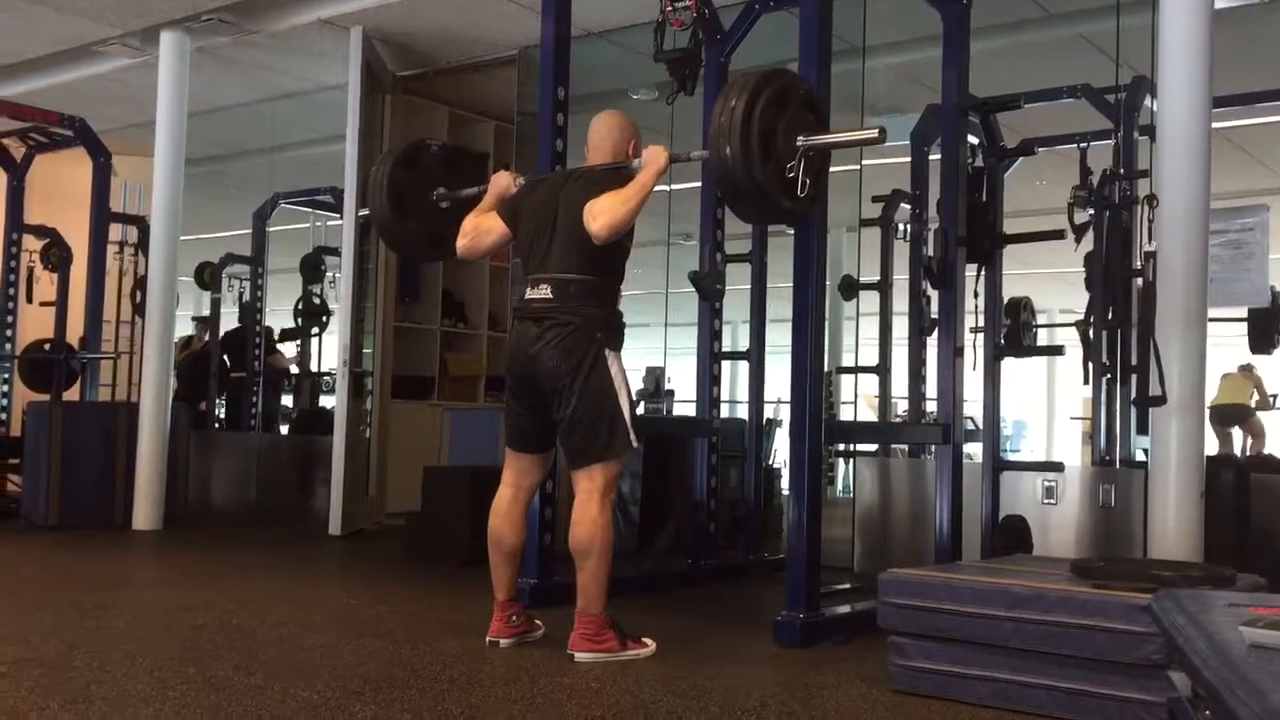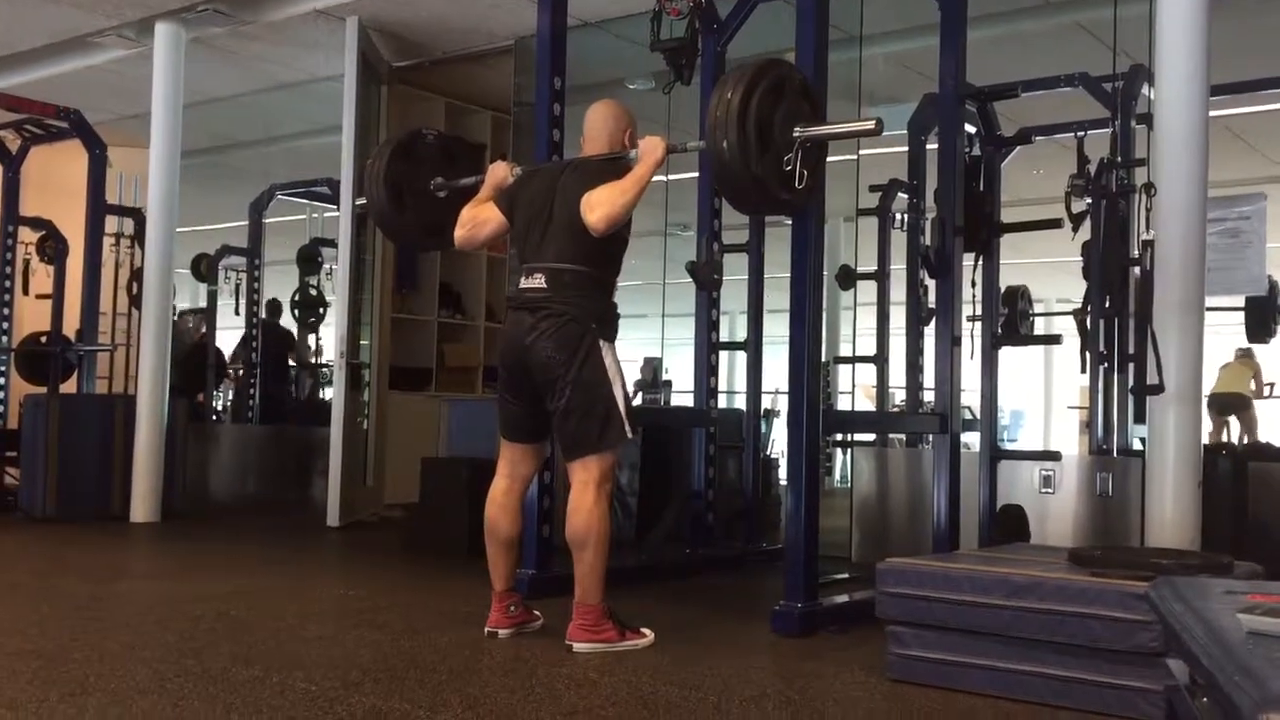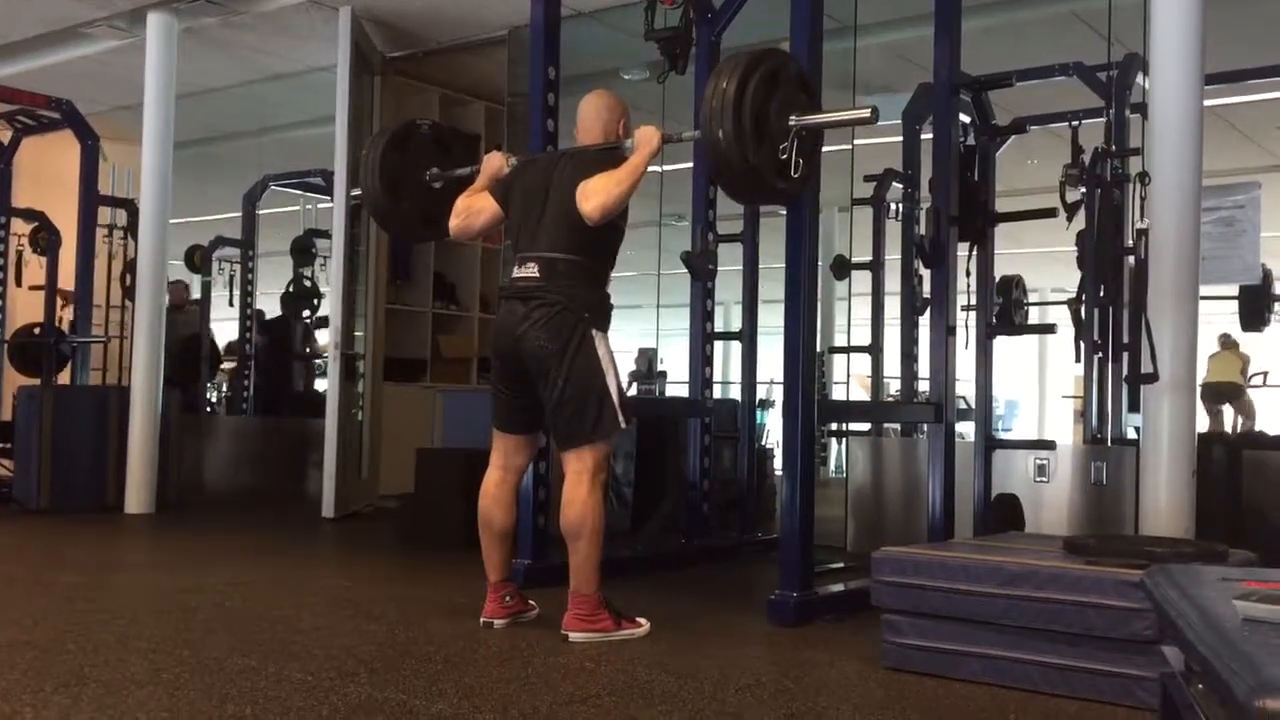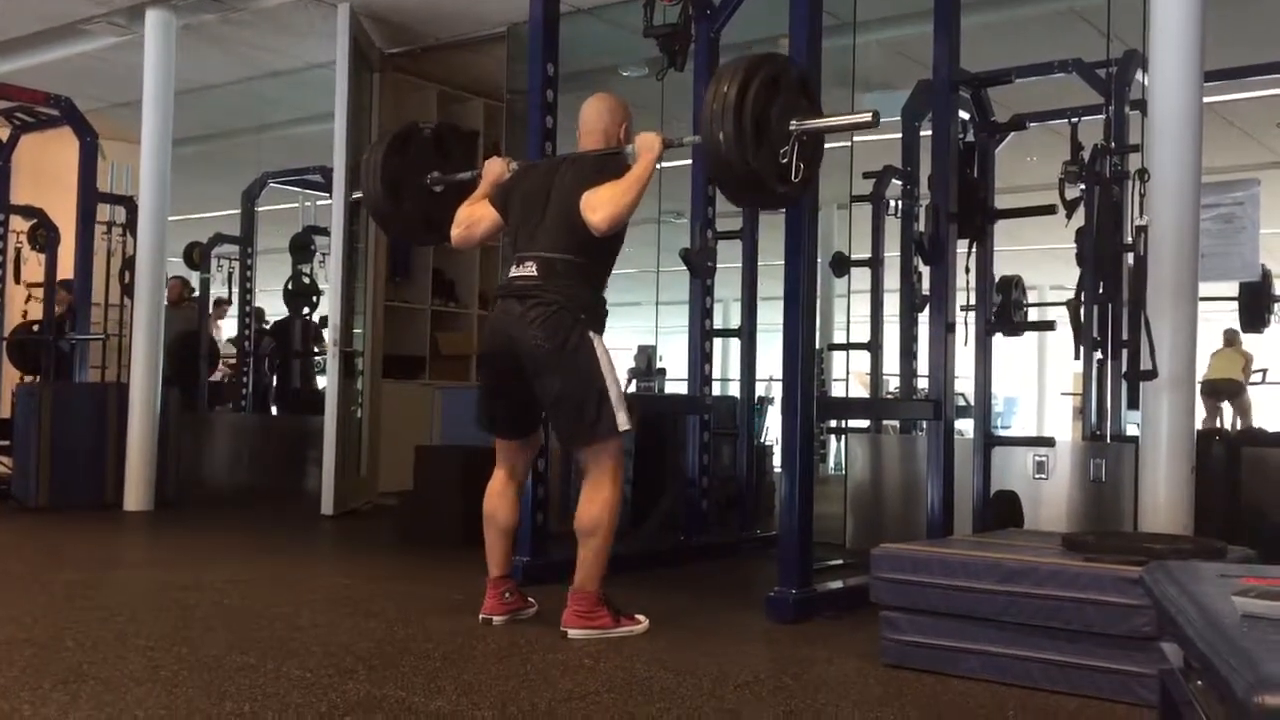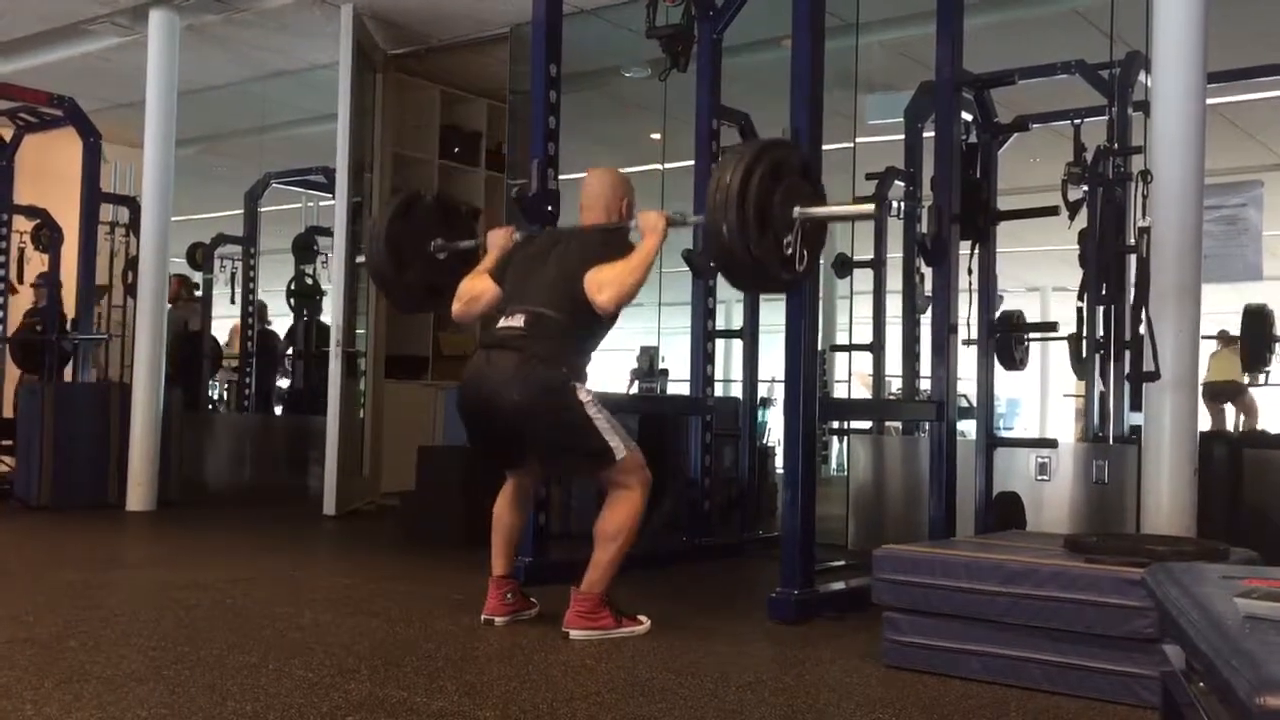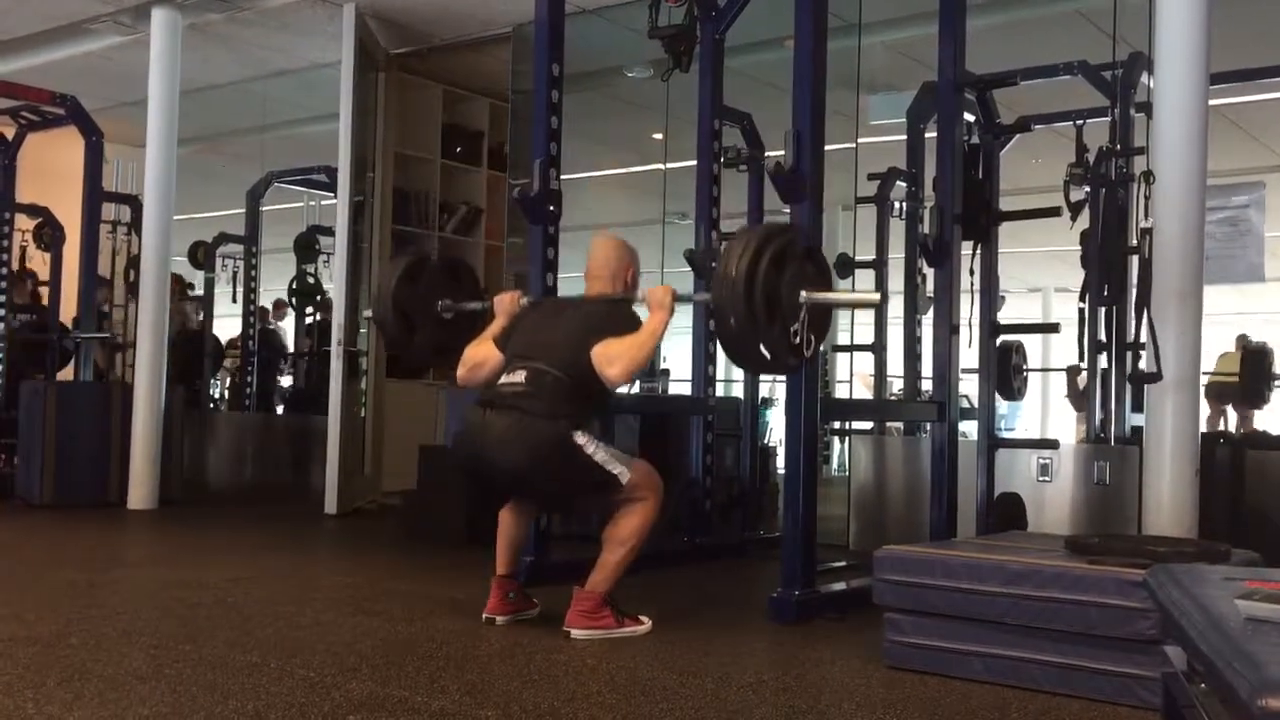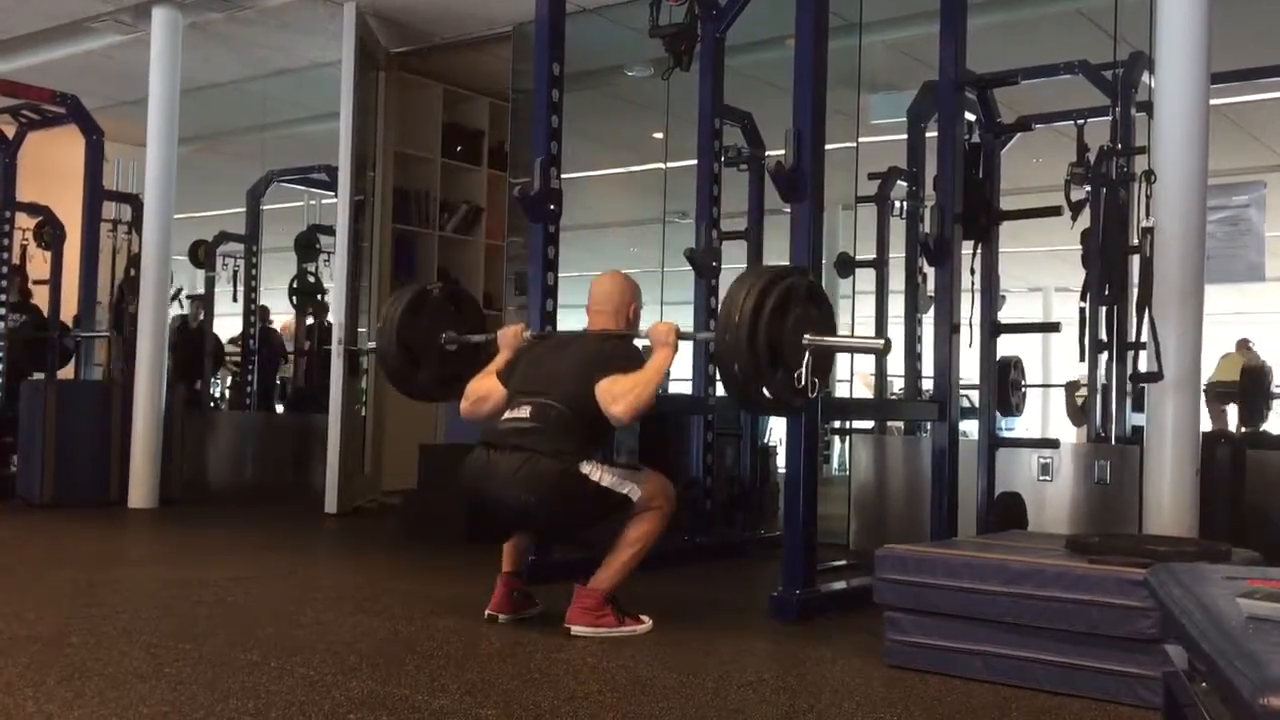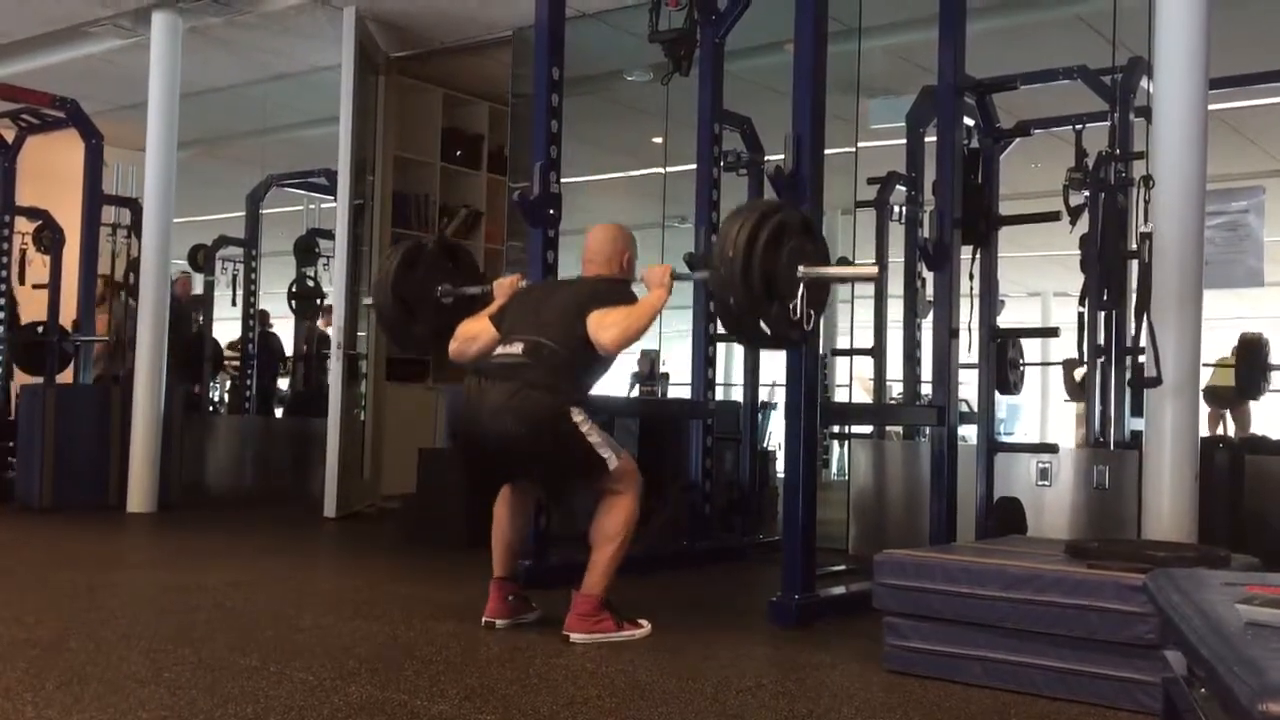
dt=0.4s
person 1, frame 1
left shoulder: (535, 190)
right shoulder: (618, 181)
left elbow: (468, 243)
right elbow: (601, 224)
left wrist: (495, 194)
right wrist: (651, 171)
left hip: (526, 337)
right hip: (580, 340)
left knee: (517, 479)
right knee: (595, 484)
left ankle: (505, 615)
right ankle: (592, 630)
person 1, frame 2
left shoulder: (532, 180)
right shoulder: (614, 170)
left elbow: (466, 233)
right elbow: (599, 217)
left wrist: (492, 185)
right wrist: (649, 163)
left hip: (520, 328)
right hip: (573, 331)
left knee: (512, 471)
right knee: (592, 475)
left ankle: (504, 606)
right ankle: (590, 621)
person 1, frame 3
left shoulder: (528, 169)
right shoulder: (609, 161)
left elbow: (460, 223)
right elbow: (593, 205)
left wrist: (488, 175)
right wrist: (644, 153)
left hip: (512, 319)
right hip: (566, 321)
left knee: (505, 462)
right knee: (585, 466)
left ankle: (499, 596)
right ankle: (586, 610)
person 1, frame 4
left shoulder: (530, 174)
right shoulder: (611, 166)
left elbow: (462, 233)
right elbow: (601, 217)
left wrist: (489, 182)
right wrist: (647, 160)
left hip: (504, 322)
right hip: (560, 326)
left knee: (510, 464)
right knee: (605, 467)
left ankle: (500, 593)
right ankle: (586, 607)
person 1, frame 5
left shoulder: (531, 245)
right shoulder: (610, 242)
left elbow: (462, 307)
right elbow: (605, 296)
left wrist: (494, 252)
right wrist: (652, 239)
left hip: (479, 379)
right hip: (537, 381)
left knee: (522, 474)
right knee: (631, 478)
left ankle: (502, 593)
right ankle: (588, 608)
person 1, frame 6
left shoulder: (538, 312)
right shoulder: (615, 315)
left elbow: (467, 373)
right elbow: (616, 371)
left wrist: (502, 318)
right wrist: (659, 314)
left hip: (475, 439)
right hip: (531, 441)
left knee: (525, 481)
right knee: (644, 487)
left ankle: (504, 593)
right ankle: (590, 606)
person 1, frame 7
left shoulder: (539, 348)
right shoulder: (617, 352)
left elbow: (470, 406)
right elbow: (620, 408)
left wrist: (506, 352)
right wrist: (663, 352)
left hip: (481, 477)
right hip: (536, 480)
right knee: (657, 496)
left ankle: (507, 591)
right ankle: (591, 605)
person 1, frame 8
left shoulder: (533, 293)
right shoulder: (612, 292)
left elbow: (459, 347)
right elbow: (609, 336)
left wrist: (500, 300)
right wrist: (657, 293)
left hip: (470, 407)
right hip: (529, 409)
left knee: (517, 481)
right knee: (623, 483)
left ankle: (502, 597)
right ankle: (588, 611)
